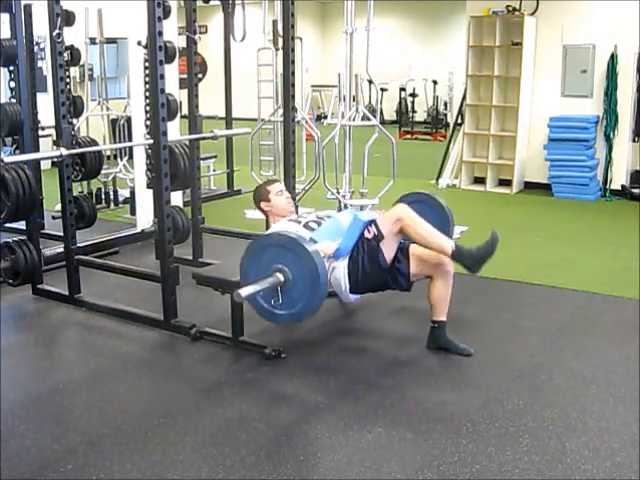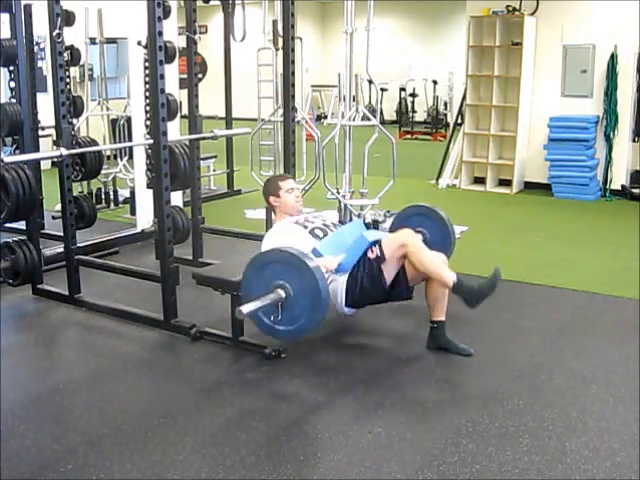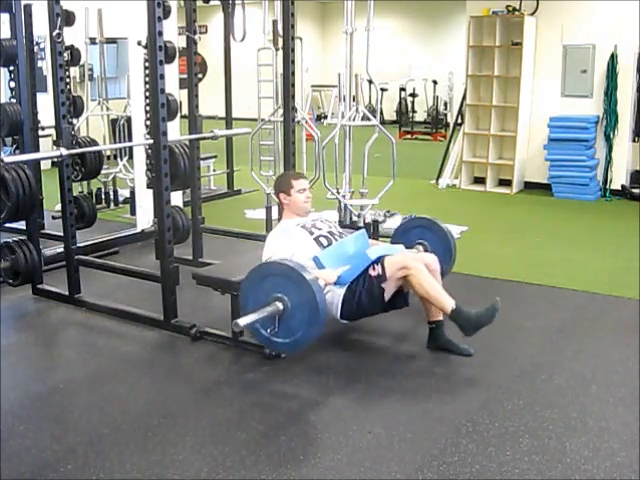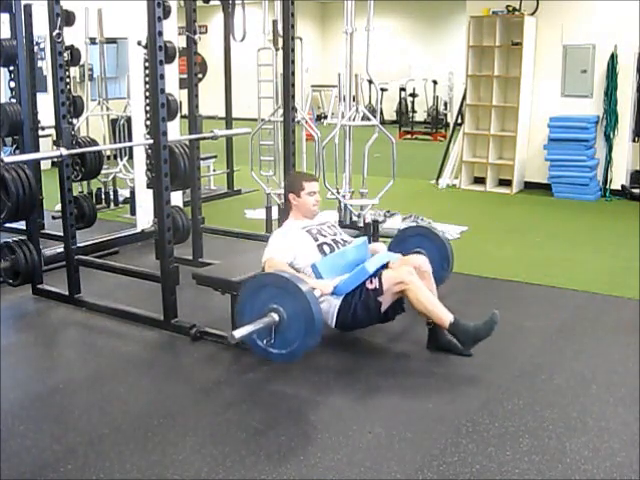
dt=0.2s
person 1, frame 1
left shoulder: (311, 216)
right shoulder: (275, 236)
left wrist: (381, 220)
right wrist: (312, 249)
left hip: (370, 255)
right hip: (349, 270)
left knee: (439, 264)
right knee: (400, 212)
left ankle: (438, 334)
right ankle: (464, 256)
person 1, frame 2
left shoulder: (314, 217)
right shoulder: (277, 236)
left wrist: (383, 238)
right wrist: (314, 263)
left hip: (364, 264)
right hip: (348, 284)
left knee: (438, 261)
right knee: (406, 238)
left ankle: (437, 334)
right ankle: (465, 290)
person 1, frame 3
left shoulder: (317, 219)
right shoulder: (281, 235)
right wrist: (315, 274)
left hip: (364, 274)
right hip: (346, 295)
left knee: (429, 261)
right knee: (408, 262)
left ankle: (436, 334)
right ankle: (462, 317)
person 1, frame 4
left shoulder: (322, 219)
right shoulder: (285, 237)
right elbow: (271, 268)
left wrist: (373, 248)
right wrist: (312, 283)
left hip: (362, 282)
right hip: (342, 304)
left knee: (419, 263)
right knee: (404, 275)
left ankle: (437, 334)
right ankle: (460, 331)
